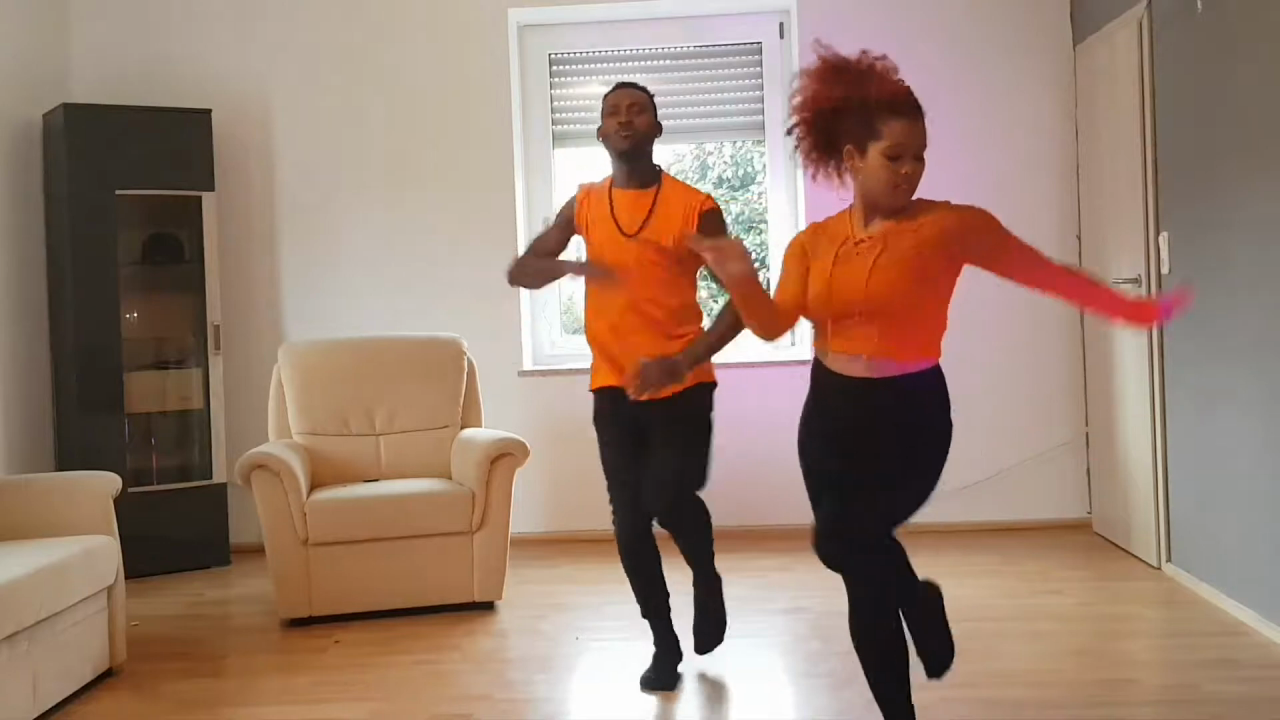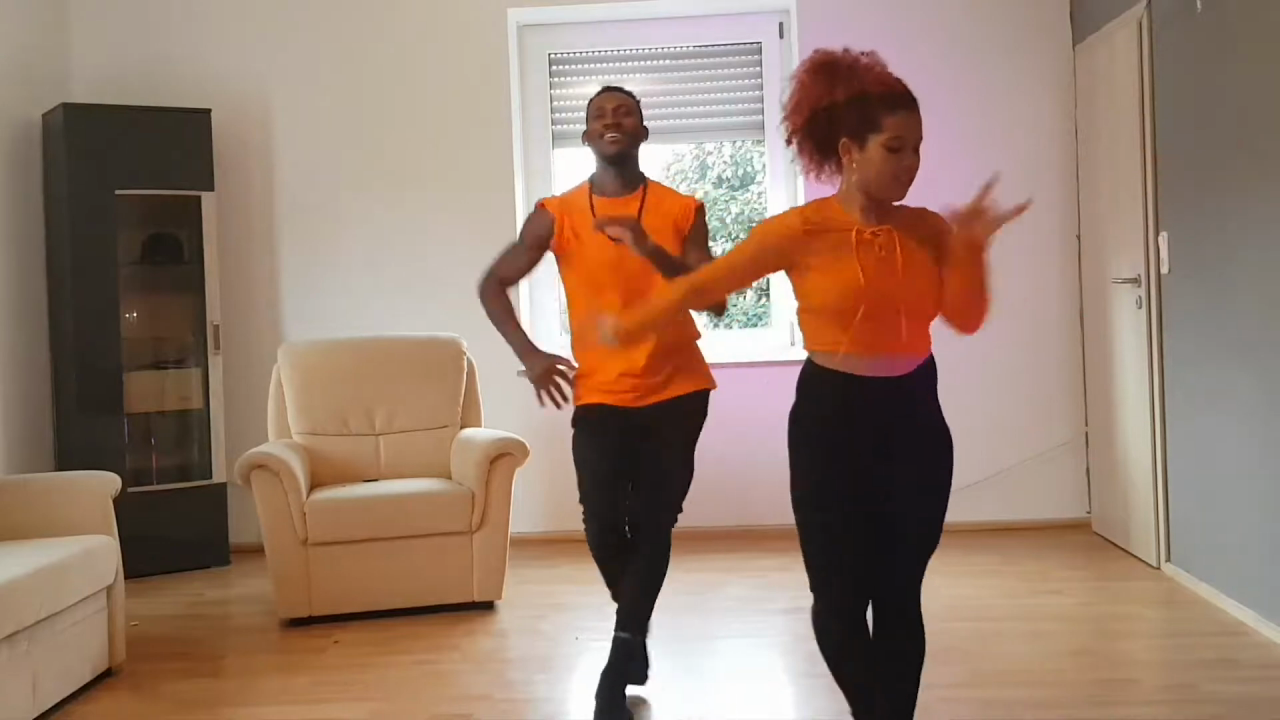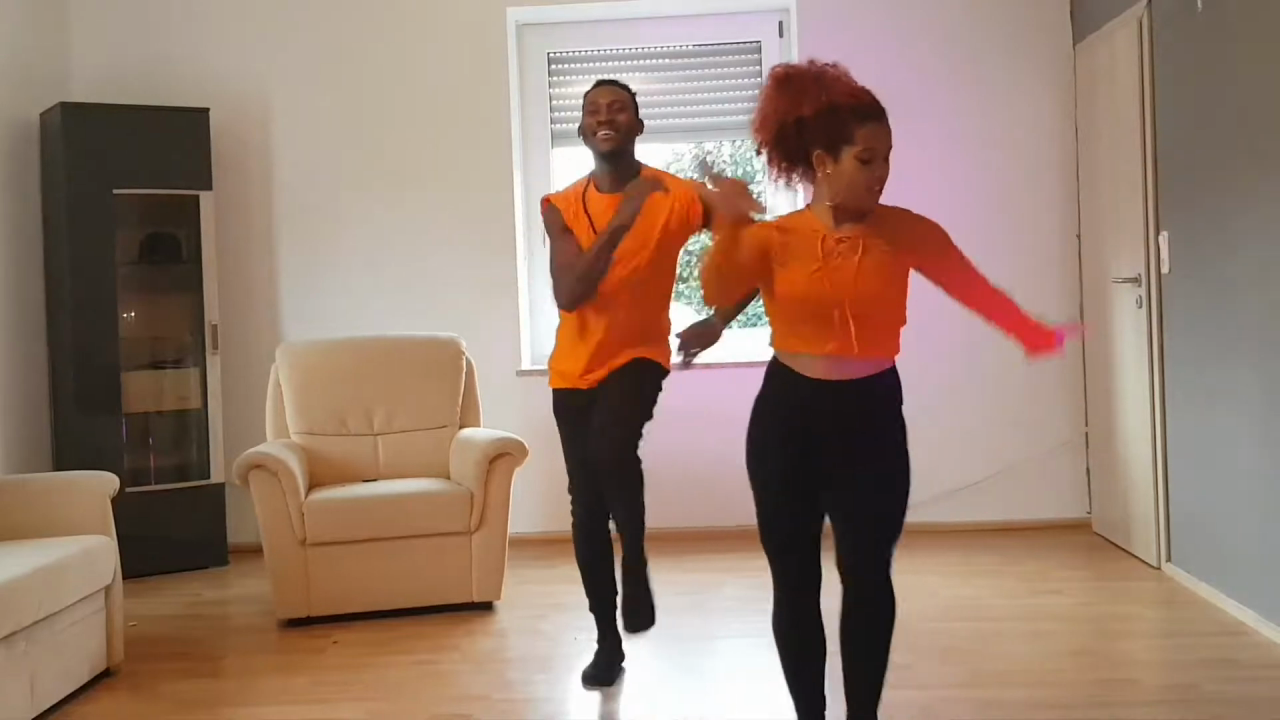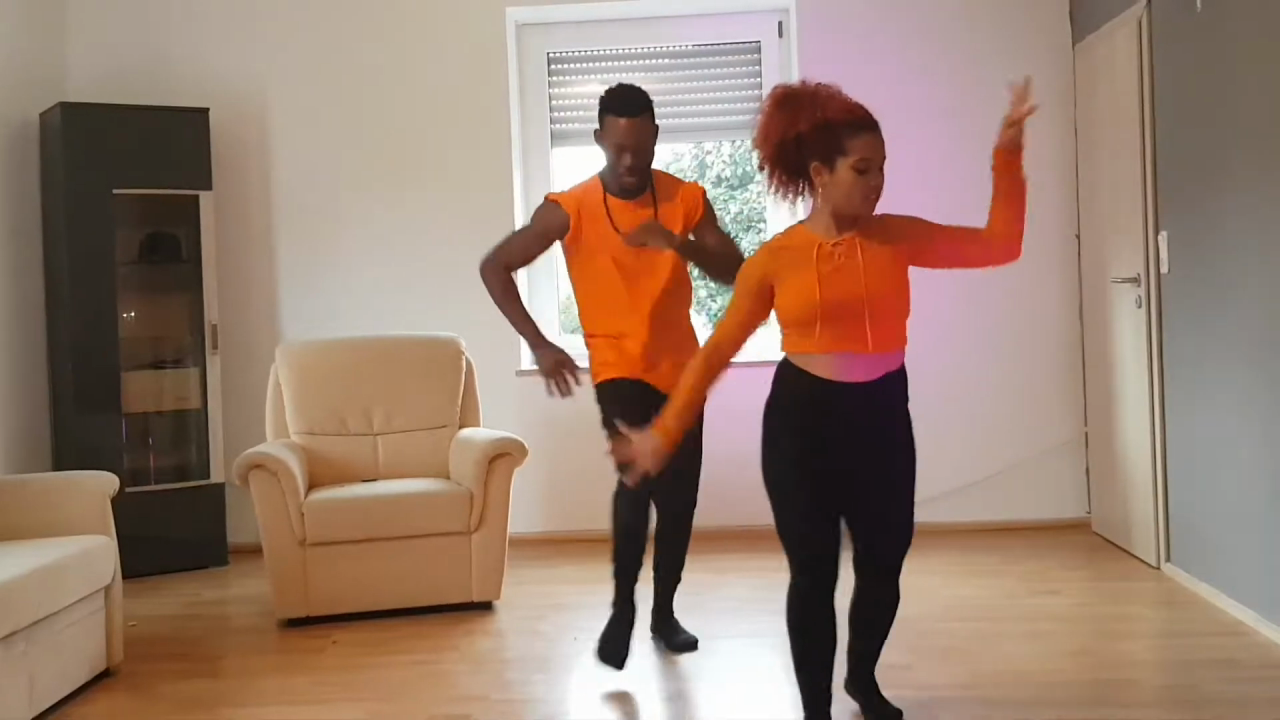
dt=0.3s
person 1, frame 1
left shoulder: (945, 226)
right shoulder: (812, 244)
left elbow: (1047, 272)
right elbow: (772, 325)
left wrist: (1139, 310)
right wrist: (738, 285)
left hip: (911, 415)
right hip: (831, 415)
left knee: (848, 538)
right knee: (866, 581)
left ankle: (917, 603)
person 1, frame 2
left shoulder: (931, 231)
right shoulder: (808, 229)
left elbow: (966, 317)
right elbow: (709, 281)
left wrist: (970, 245)
right wrist: (623, 328)
left hip: (917, 420)
right hip: (829, 425)
left knee: (900, 597)
right knee: (840, 598)
person 1, frame 3
left shoulder: (902, 230)
right shoulder: (769, 240)
left elbow: (973, 287)
right elbow: (718, 293)
left wrist: (1034, 334)
right wrist: (728, 228)
left hip: (871, 417)
right hip: (787, 418)
left knee: (869, 577)
right knee: (795, 584)
person 1, frame 4
left shoulder: (900, 237)
right shoulder: (778, 257)
left elbow: (1002, 247)
right elbow: (718, 348)
left wrist: (1007, 156)
right wrist: (662, 432)
left hip: (885, 420)
right hip: (806, 423)
left knee: (882, 574)
right knee: (814, 577)
person 2, frame 1
left shoulder: (696, 207)
right shoulder: (584, 203)
right elbow: (518, 272)
left wrist: (690, 355)
right wrist: (571, 266)
left hip: (686, 377)
right hip: (615, 383)
left knee: (674, 494)
right knee: (630, 512)
left ankle: (705, 578)
right ankle: (664, 640)
person 2, frame 2
left shoulder: (682, 210)
right shoulder: (555, 213)
left elbow: (717, 301)
right elbow: (492, 287)
left wrist: (652, 251)
right wrist: (528, 353)
left hip: (679, 389)
right hip: (604, 394)
left knee: (655, 521)
right knee: (606, 522)
left ankle: (624, 649)
right ankle: (630, 641)
person 2, frame 3
left shoulder: (677, 194)
right shoulder: (558, 208)
right elbow: (571, 294)
left wrist: (717, 319)
right wrist: (623, 224)
left hip: (638, 359)
right hip: (574, 371)
left knee: (610, 449)
right knee: (587, 502)
left ankle: (634, 562)
right ankle: (606, 641)
person 2, frame 4
left shoulder: (689, 199)
right shoulder: (568, 207)
left elbow: (731, 272)
right elbow: (494, 268)
left wrist: (676, 243)
right wrist: (539, 343)
left hip: (683, 369)
right hip: (622, 370)
left knee: (680, 497)
right knee: (638, 482)
left ankle: (662, 614)
right ankle: (623, 608)
